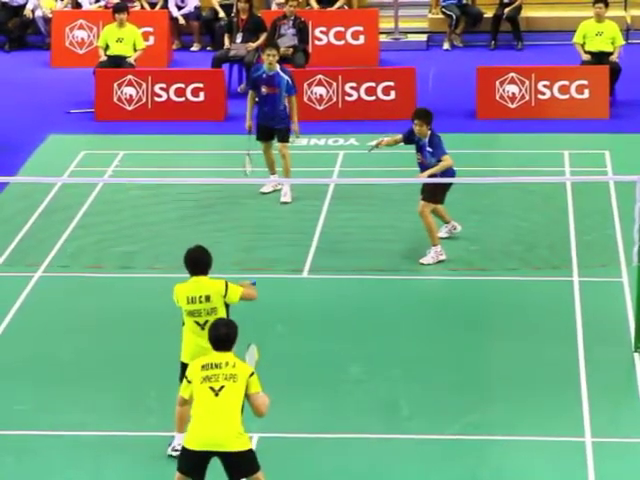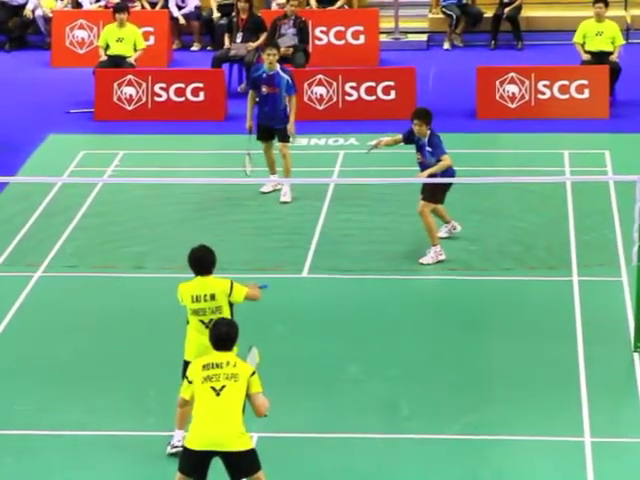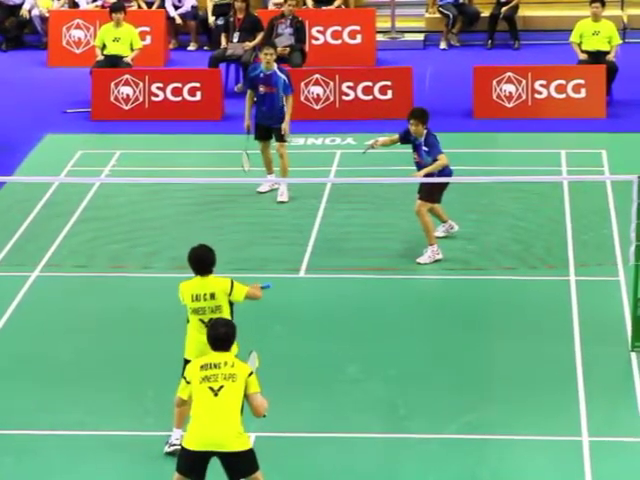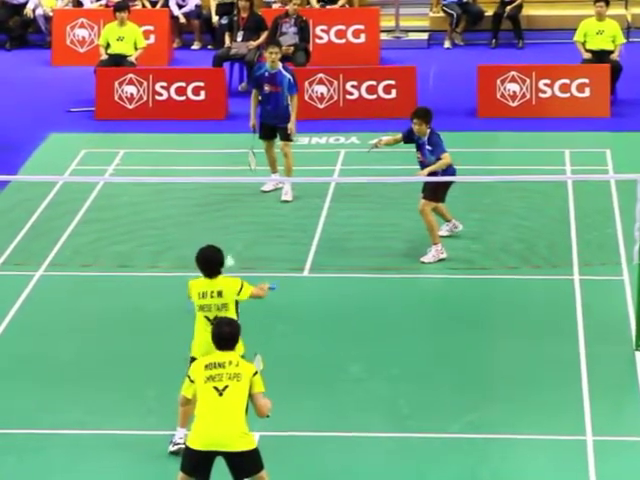
dt=0.2s
person 1, frame 1
left shoulder: (180, 290)
right shoulder: (220, 287)
right elbow: (252, 295)
right wrist: (245, 286)
left hip: (191, 354)
left ankle: (178, 442)
person 1, frame 2
left shoulder: (184, 289)
right shoulder: (225, 286)
right elbow: (256, 296)
right wrist: (253, 287)
left hip: (195, 352)
left ankle: (177, 438)
person 1, frame 3
left shoulder: (185, 288)
right shoulder: (225, 285)
right elbow: (256, 295)
right wrist: (256, 287)
left hip: (195, 351)
left ankle: (176, 437)
person 1, frame 4
left shoulder: (193, 285)
right shoulder: (233, 284)
right elbow: (260, 294)
right wrist: (264, 287)
left hip: (201, 349)
left ankle: (180, 436)
person 2, frame 1
left shoulder: (195, 366)
right shoulder: (245, 370)
left elbow: (182, 402)
right elbow: (260, 410)
right wrist: (265, 399)
left hip: (198, 439)
right hip: (233, 440)
person 2, frame 2
left shoulder: (195, 366)
right shoulder: (246, 369)
left elbow: (182, 403)
right elbow: (260, 411)
right wrist: (265, 402)
left hip: (199, 438)
right hip: (234, 439)
person 2, frame 3
left shoulder: (193, 367)
right shoulder: (244, 369)
left elbow: (180, 402)
right elbow: (259, 411)
right wrist: (264, 403)
left hip: (197, 439)
right hip: (232, 439)
person 2, frame 4
left shoulder: (197, 366)
right shoulder: (249, 369)
left elbow: (184, 401)
right elbow: (262, 411)
right wrist: (268, 403)
left hip: (202, 438)
right hip: (237, 439)
person 3, frame 1
left shoulder: (285, 75)
right shoulder: (256, 72)
left elbow: (291, 98)
right elbow: (252, 95)
left wrist: (294, 121)
right wrist: (248, 118)
left hip: (281, 119)
right hip: (263, 119)
left knee: (283, 150)
right knee: (266, 149)
left ankle: (286, 186)
right ankle: (274, 180)
person 3, frame 2
left shoulder: (285, 75)
right shoulder: (256, 72)
left elbow: (291, 98)
right elbow: (252, 95)
left wrist: (291, 121)
right wrist: (249, 118)
left hip: (282, 119)
right hip: (264, 118)
left knee: (284, 149)
right knee: (267, 148)
left ankle: (286, 186)
right ankle: (274, 180)
person 3, frame 3
left shoulder: (282, 74)
right shoulder: (254, 72)
left elbow: (289, 98)
right elbow: (250, 95)
left wrist: (286, 121)
right wrist: (247, 118)
left hip: (279, 119)
right hip: (261, 118)
left knee: (281, 150)
right knee: (264, 148)
left ankle: (283, 186)
right ankle: (272, 180)
person 3, frame 4
left shoulder: (287, 73)
right shoulder: (259, 71)
left elbow: (293, 97)
right elbow: (255, 94)
left wrist: (292, 120)
right wrist: (253, 117)
left hip: (283, 118)
right hip: (266, 117)
left knee: (286, 149)
right knee: (268, 147)
left ankle: (288, 185)
right ankle: (276, 179)
person 4, frame 1
left shoulder: (434, 141)
right shoulder: (414, 133)
left elbow: (448, 162)
right elbow: (396, 140)
left wrist: (427, 172)
right wrist: (384, 142)
left hip: (442, 177)
right hip: (432, 176)
left knee: (423, 209)
right knee: (430, 203)
left ankle: (437, 251)
right ankle: (451, 225)
person 4, frame 2
left shoulder: (434, 140)
right shoulder: (414, 133)
left elbow: (448, 161)
right elbow: (396, 140)
left wrist: (427, 172)
right wrist: (384, 142)
left hip: (442, 177)
right hip: (432, 176)
left knee: (423, 209)
right knee: (429, 203)
left ankle: (437, 251)
right ankle: (451, 225)
person 4, frame 3
left shoulder: (430, 140)
right shoulder: (410, 133)
left elbow: (444, 161)
right elbow: (393, 140)
left wrist: (423, 171)
right wrist: (380, 142)
left hip: (439, 176)
right hip: (430, 176)
left knee: (420, 208)
right knee: (427, 202)
left ankle: (434, 250)
right ankle: (448, 225)
person 4, frame 4
left shoulder: (433, 139)
right shoulder: (414, 132)
left elbow: (447, 160)
right elbow: (395, 139)
left wrist: (427, 170)
right wrist: (384, 141)
left hip: (443, 175)
right hip: (433, 175)
left knee: (424, 208)
right knee: (431, 201)
left ankle: (438, 250)
right ankle: (452, 224)
